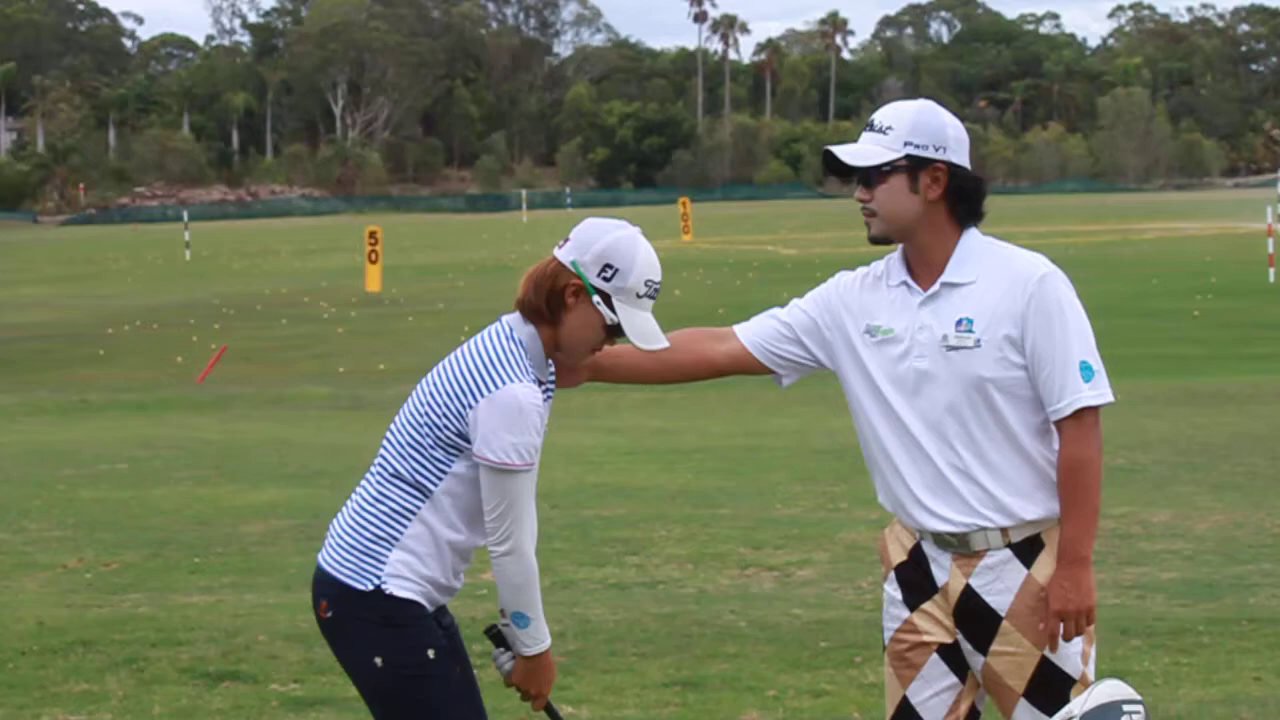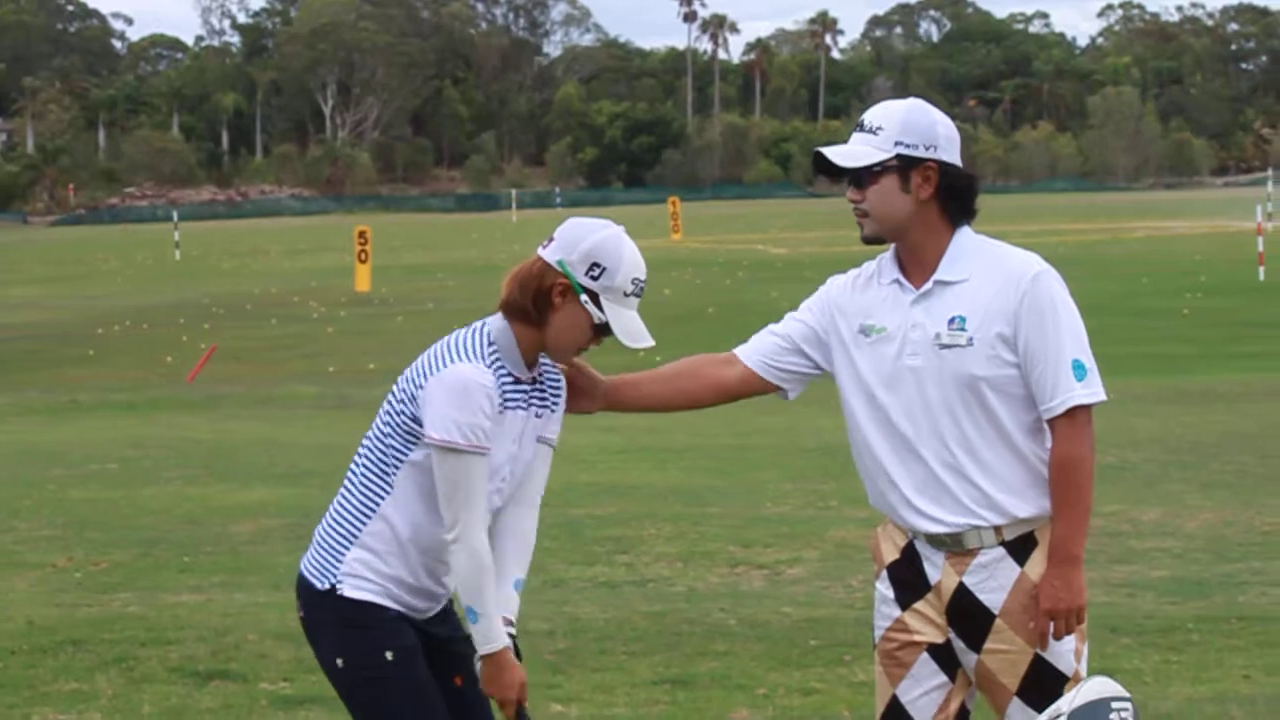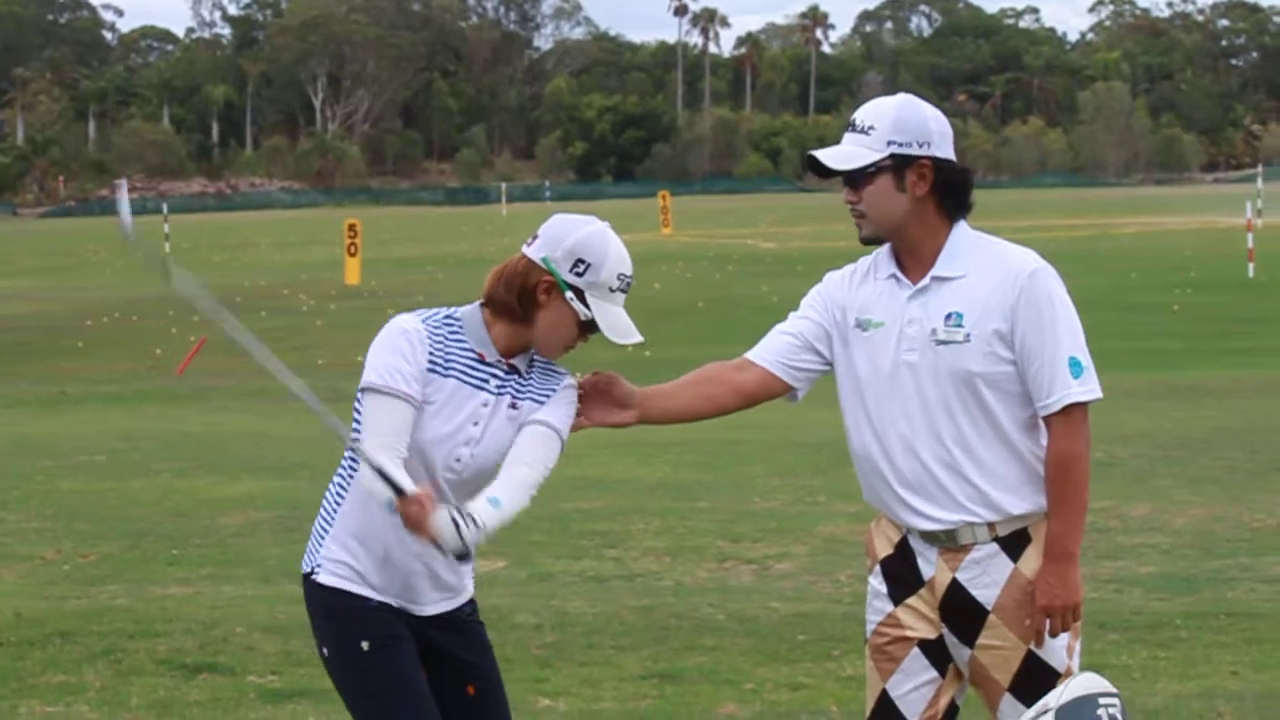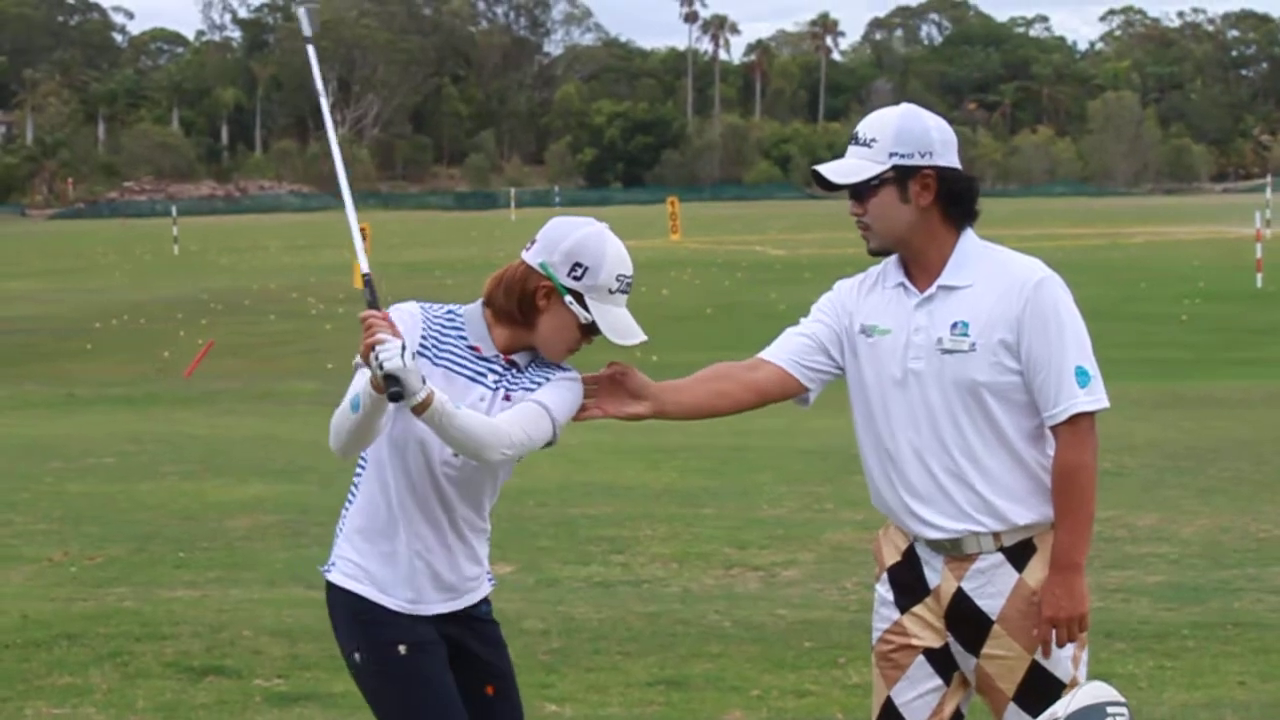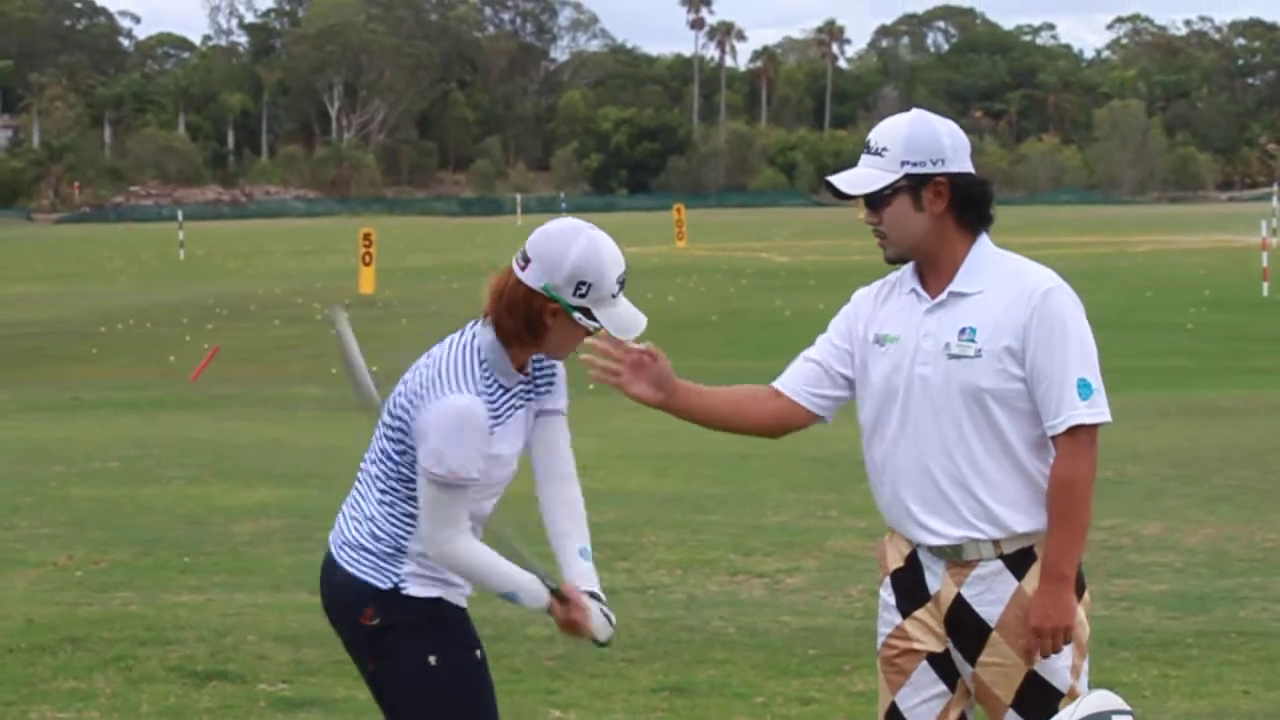
dt=0.4s
person 1, frame 1
left shoulder: (1030, 285)
right shoulder: (851, 300)
left elbow: (1078, 428)
right elbow: (723, 348)
left wrist: (1075, 566)
right wrist: (594, 363)
left hip: (1025, 564)
right hip: (919, 567)
person 1, frame 2
left shoulder: (1022, 284)
right shoulder: (847, 300)
left elbow: (1071, 426)
right elbow: (733, 371)
left wrist: (1066, 565)
right wrist: (613, 392)
left hip: (1016, 563)
right hip: (910, 566)
person 1, frame 3
left shoulder: (1018, 279)
right shoulder: (845, 293)
left elbow: (1067, 422)
right elbow: (748, 376)
left wrist: (1062, 561)
right wrist: (642, 405)
left hip: (1011, 558)
right hip: (904, 562)
person 1, frame 4
left shoulder: (1026, 290)
right shoulder: (855, 302)
left elbow: (1075, 432)
right elbow: (759, 376)
left wrist: (1069, 572)
right wrist: (655, 398)
left hip: (1018, 569)
right hip: (911, 569)
person 1, frame 5
left shoulder: (1034, 298)
right shoulder: (871, 308)
left elbow: (1075, 448)
right elbow: (783, 408)
left wrist: (1057, 583)
right wrist: (674, 394)
left hip: (1017, 578)
right hip: (915, 578)
person 2, frame 1
left shoulder: (533, 365)
right shoulder: (512, 390)
left elbow: (521, 506)
right elbow: (508, 541)
left wrist: (518, 629)
right wrist: (534, 645)
left hip: (402, 591)
right hip: (372, 598)
person 2, frame 2
left shoulder: (549, 387)
right shoulder: (467, 375)
left elbow: (521, 509)
right elbow: (463, 532)
left wrist: (504, 629)
right wrist: (493, 649)
left hip: (425, 601)
right hip: (356, 598)
person 2, frame 3
left shoulder: (552, 390)
right shoulder: (414, 338)
left elbow: (520, 481)
right elbow: (373, 467)
left wrist: (463, 527)
right wrist: (411, 501)
left hip: (446, 597)
right hip: (354, 590)
person 2, frame 4
left shoulder: (556, 385)
right shoulder: (413, 327)
left elbow: (493, 445)
right elbow: (344, 441)
left wrist: (420, 393)
right wrist: (379, 381)
left hip: (462, 598)
right hip: (374, 595)
person 2, frame 5
left shoulder: (540, 368)
right shoulder: (459, 404)
left elbow: (558, 484)
right elbow: (444, 545)
left wrist: (582, 585)
right wrist: (545, 600)
right hip: (401, 599)
